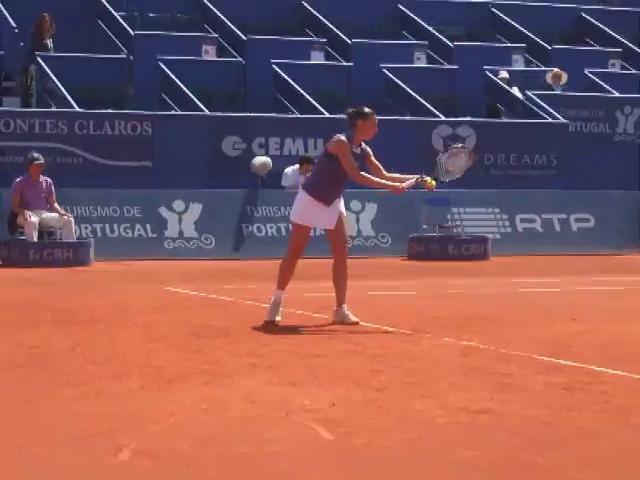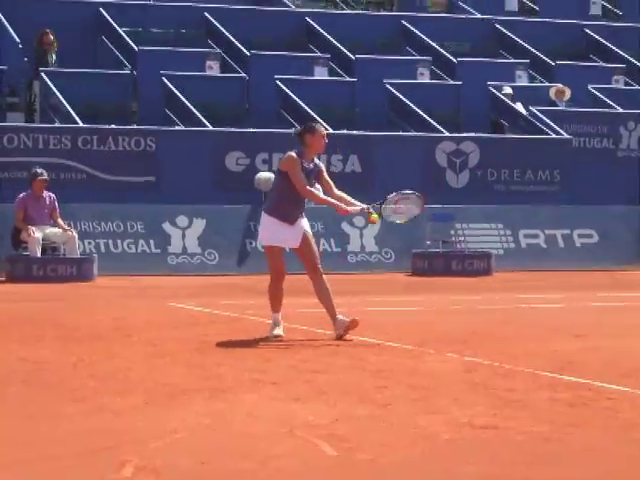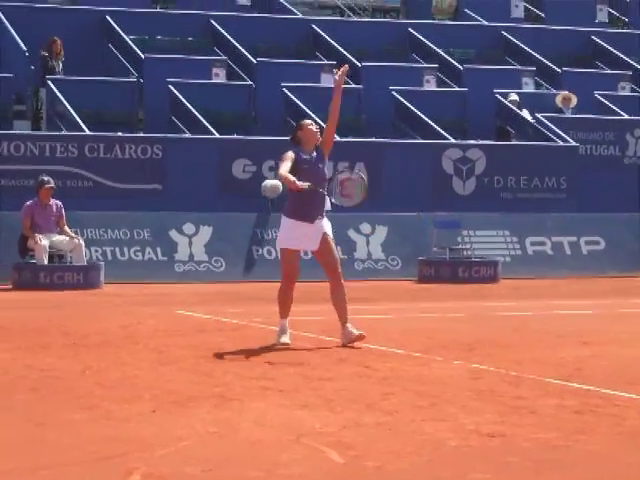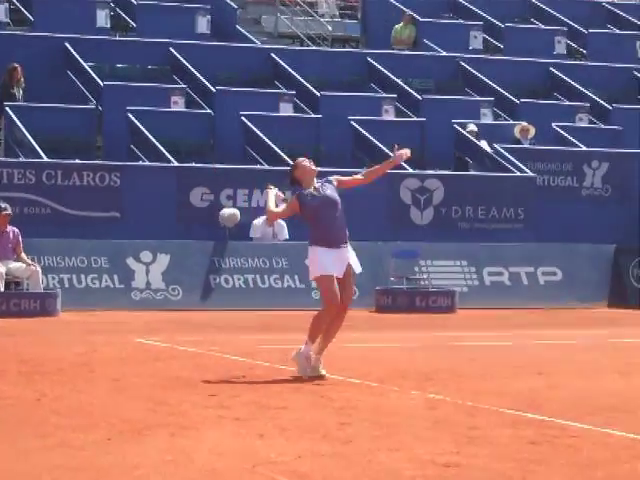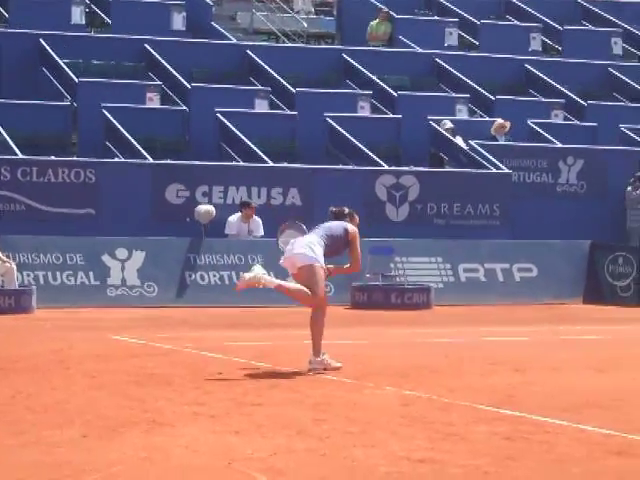
dt=0.7s
person 1, frame 1
left shoulder: (364, 151)
right shoulder: (340, 142)
left elbow: (384, 175)
right elbow: (357, 176)
left wrist: (416, 178)
right wrist: (391, 187)
left hip: (333, 202)
right hip: (310, 199)
left knee: (341, 254)
right knee: (294, 253)
left ankle: (341, 309)
right ankle: (276, 302)
person 1, frame 2
left shoulder: (317, 166)
right shoulder: (291, 159)
left elbow: (333, 191)
right elbow: (305, 190)
left wrist: (359, 206)
right wrist: (336, 205)
left hip: (297, 221)
right hip: (274, 221)
left knee: (316, 270)
right knee: (278, 274)
left ankle: (337, 320)
right ankle: (276, 321)
person 1, frame 3
left shoulder: (322, 153)
right shoulder: (292, 156)
left elbow: (332, 120)
right elbow: (282, 173)
left wrist: (338, 87)
right wrist: (293, 182)
left hip: (318, 223)
right hip: (294, 224)
left knee: (336, 273)
right knee: (289, 278)
left ankle: (346, 329)
right ankle: (283, 328)
person 1, frame 4
left shoulder: (331, 183)
right shoulder: (298, 199)
left elbow: (366, 177)
right elbow: (272, 216)
left wrist: (393, 161)
right wrist: (271, 196)
left hip: (344, 252)
right hip: (322, 252)
left knee: (343, 308)
right knee: (331, 305)
left ankle: (315, 359)
right ankle: (304, 352)
person 1, frame 5
left shoulder: (326, 227)
right shoulder: (351, 230)
right elbow: (355, 265)
right wrist: (334, 270)
left hip: (295, 250)
right hip: (309, 250)
left knee: (321, 304)
right knee: (313, 300)
left ankle: (317, 357)
right ankle: (265, 278)
